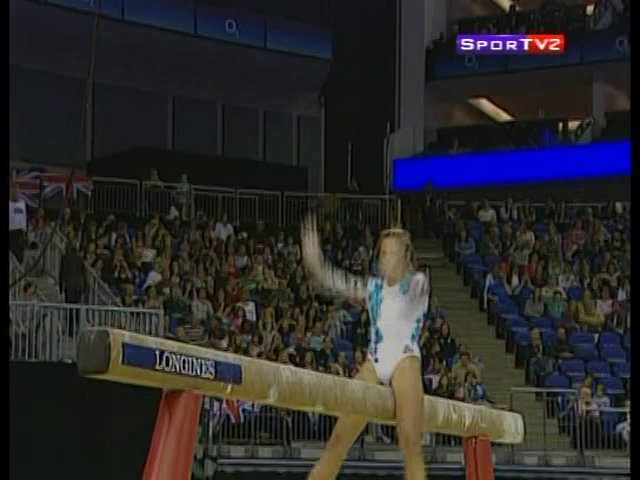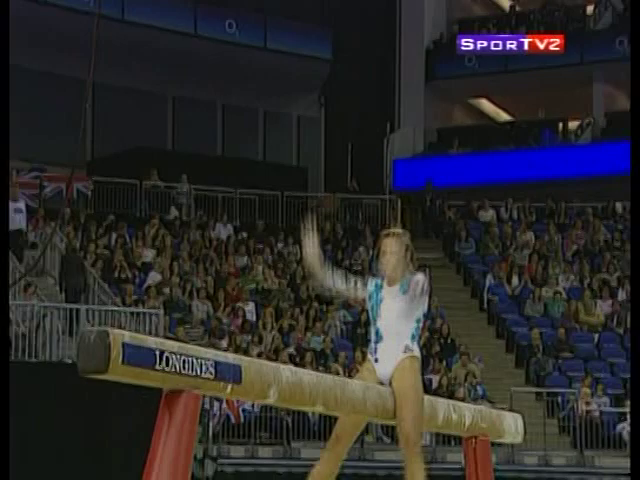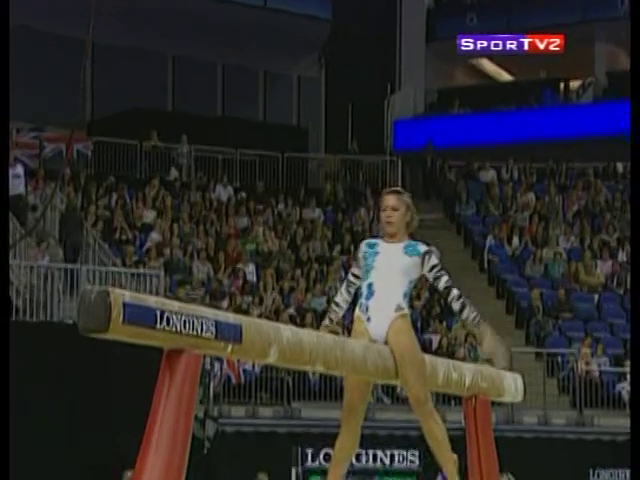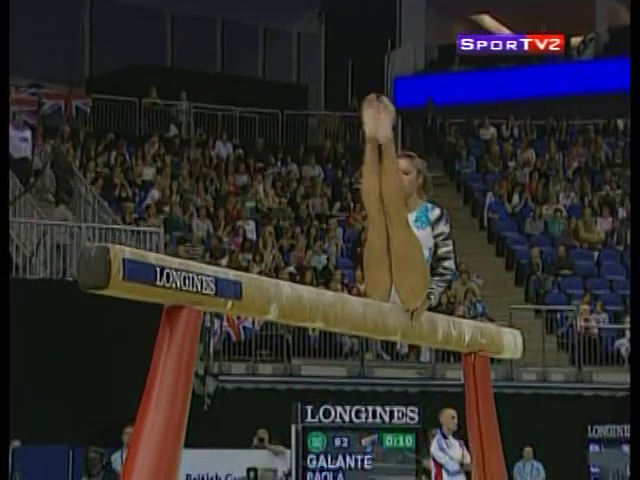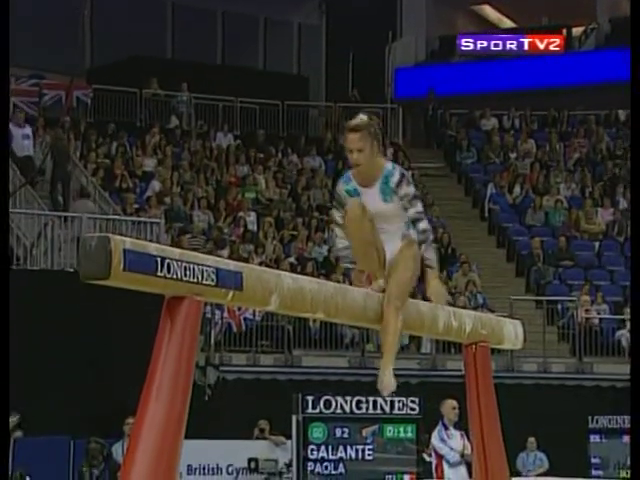
dt=0.7s
person 1, frame 1
left shoulder: (417, 283)
right shoulder: (372, 286)
left elbow: (415, 286)
right elbow: (339, 282)
left wrist: (399, 270)
right wrist: (315, 262)
left hip: (405, 362)
right hip: (373, 364)
left knee: (410, 442)
right knee: (339, 437)
person 1, frame 2
left shoulder: (418, 282)
right shoulder: (372, 286)
left elbow: (414, 287)
right elbow: (339, 283)
left wrist: (398, 271)
right wrist: (315, 263)
left hip: (405, 362)
right hip: (374, 363)
left knee: (411, 443)
right knee: (338, 438)
person 1, frame 3
left shoulder: (421, 252)
right shoulder: (367, 247)
left elbow: (450, 290)
right elbow: (348, 287)
left wrist: (483, 330)
right wrist: (329, 321)
left hip: (396, 320)
right hip: (363, 324)
left knee: (422, 405)
right knee: (352, 410)
person 1, frame 4
left shoulder: (434, 214)
right shoulder: (388, 210)
left elbow: (447, 263)
left wrist: (429, 297)
left hip: (412, 293)
right hip: (381, 290)
left knee: (396, 216)
right knee: (377, 216)
person 1, frame 5
left shoulder: (396, 176)
right shoulder: (345, 185)
left elbow: (421, 225)
right elbow: (342, 232)
left wrist: (432, 275)
right wrist: (359, 273)
left hip: (403, 250)
right hip: (374, 254)
left knee: (393, 299)
right knee: (353, 209)
left ankle: (386, 368)
right ankle: (376, 278)
